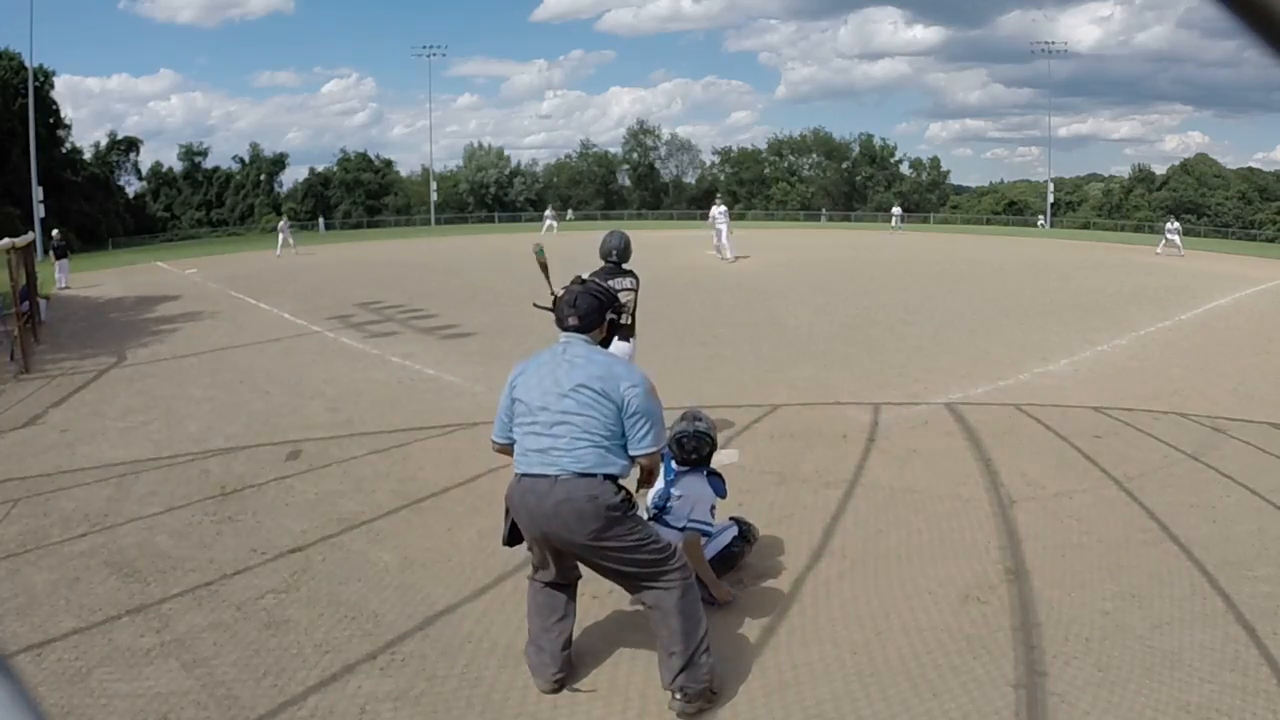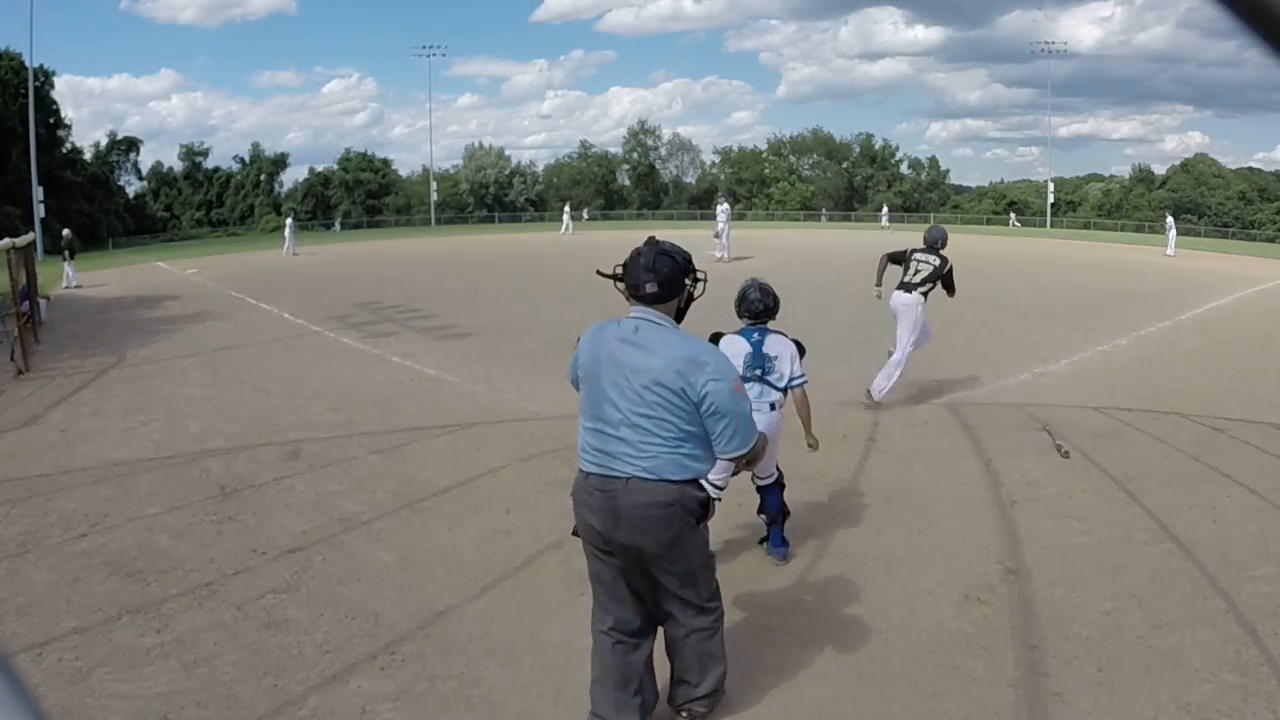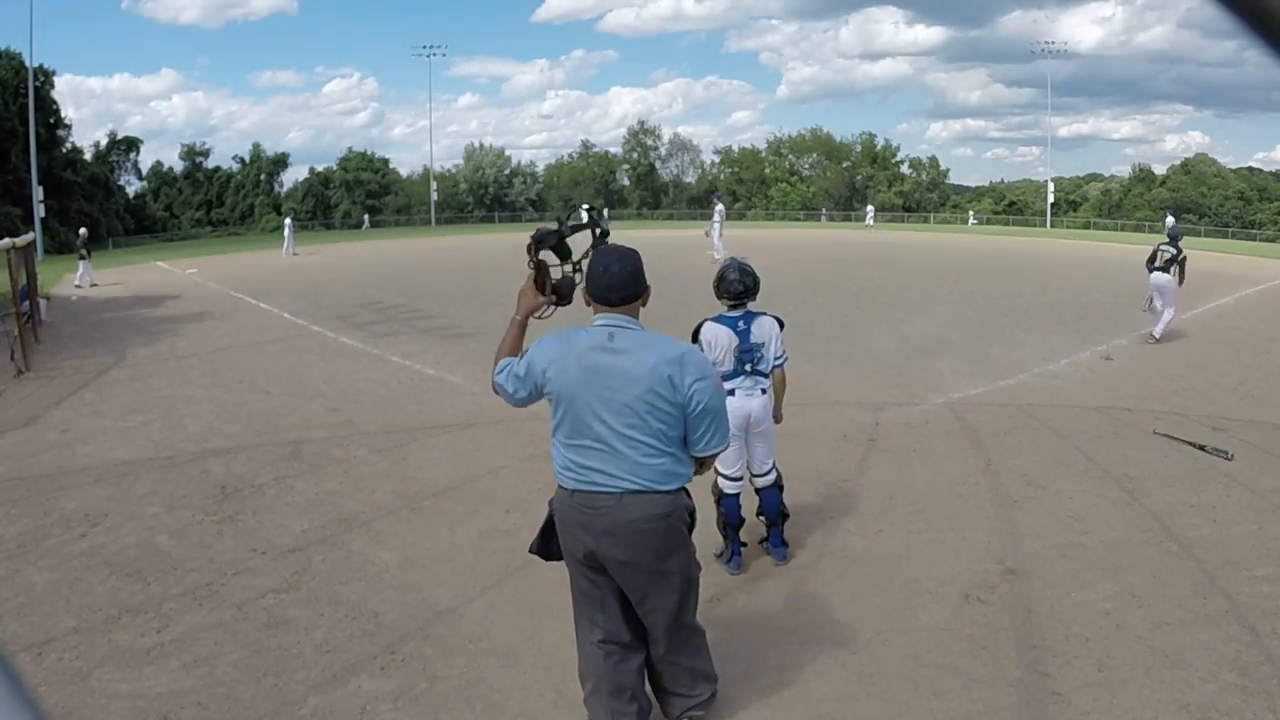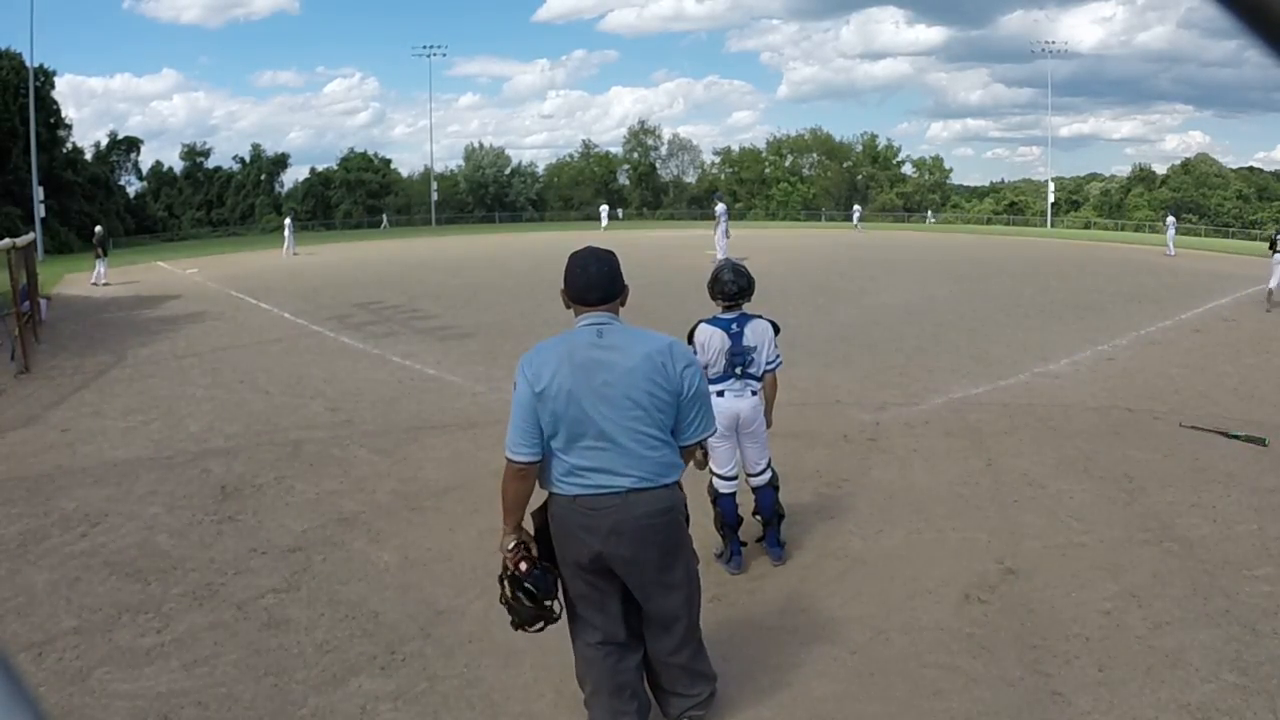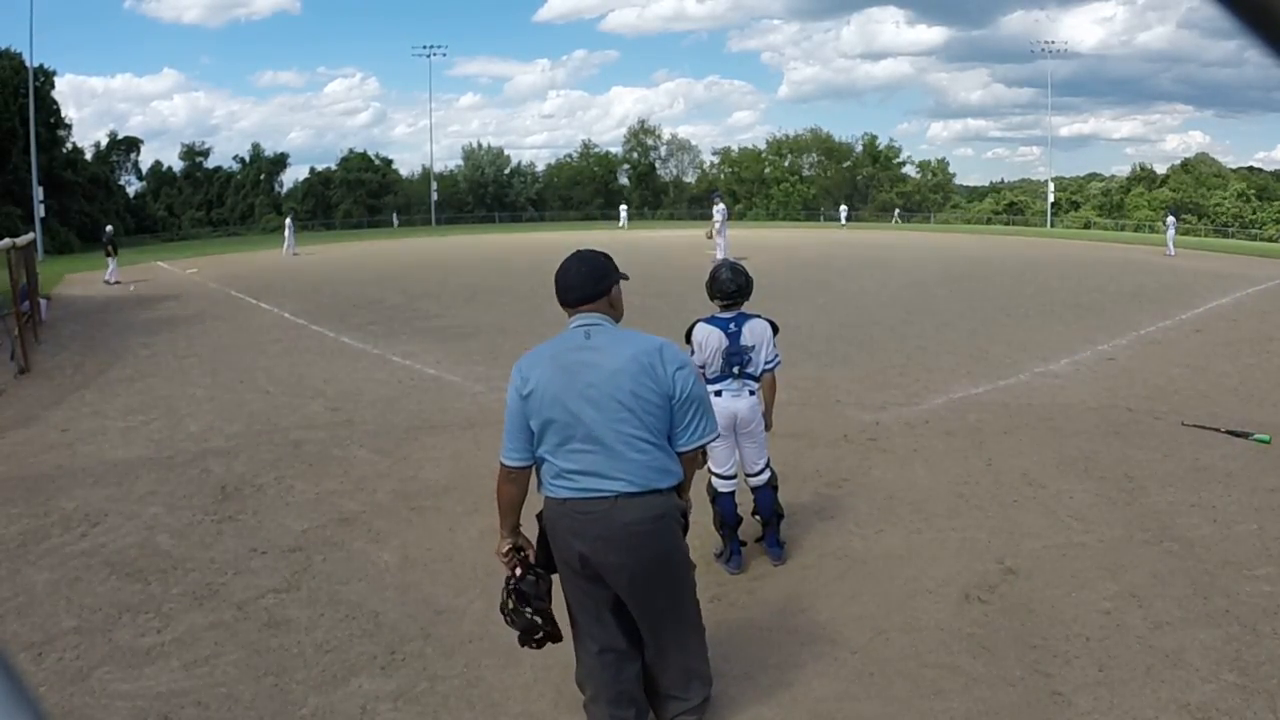
dt=1s
person 1, frame 1
left shoulder: (523, 371)
right shoulder: (625, 375)
left elbow: (500, 443)
right elbow: (649, 456)
right wrist: (648, 478)
left hip: (526, 499)
right hip: (588, 502)
left knee: (550, 576)
right knee: (669, 576)
left ankle: (548, 668)
person 1, frame 2
left shoulder: (593, 339)
right shoulder: (703, 359)
right elbow: (742, 451)
right wrist: (758, 447)
left hip: (595, 496)
right hip: (663, 504)
left knee: (617, 621)
right knee: (691, 607)
person 1, frame 3
left shoulder: (554, 352)
right shoulder: (682, 359)
left elbow: (504, 380)
right elbow: (708, 451)
left wrist: (521, 313)
right wrist: (687, 464)
left hip: (578, 512)
right hip: (653, 514)
left knee: (602, 629)
right knee: (669, 616)
person 1, frame 4
left shoulder: (537, 363)
right shoulder: (670, 353)
left elbow: (522, 463)
right elbow: (689, 442)
left wrist: (512, 529)
left hip: (575, 516)
right hip: (652, 510)
left knee: (598, 627)
right knee: (669, 613)
person 1, frame 5
left shoulder: (530, 367)
right shoulder: (662, 355)
left elbow: (514, 467)
right elbow: (690, 449)
left wrist: (509, 532)
right wrist: (679, 494)
left hip: (569, 521)
right hip: (646, 515)
left knee: (598, 632)
right knee: (667, 617)
person 2, frame 1
left shoulder: (663, 465)
right shoulder: (703, 488)
right elbow: (690, 545)
right wrist: (714, 586)
right knee: (746, 532)
right ankle: (702, 584)
person 2, frame 2
left shoulder: (727, 342)
right shoulder: (786, 345)
right elbow: (798, 394)
right wrist: (808, 433)
right hip: (769, 419)
left knee: (712, 482)
right knee: (768, 477)
right ankle: (777, 543)
person 2, frame 3
left shoulder: (710, 330)
right shoulder: (769, 324)
right elbow: (778, 373)
right wrist: (778, 407)
left hip: (726, 406)
right hip: (760, 403)
left knee: (729, 480)
right knee: (766, 474)
left ankle: (733, 552)
right ankle: (777, 543)
person 2, frame 4
left shoulder: (704, 331)
right shoulder: (763, 327)
right elbow: (769, 377)
right wrist: (768, 412)
left hip: (717, 407)
right hip: (751, 404)
left knee: (724, 479)
right knee: (761, 473)
left ankle: (732, 551)
right ankle: (774, 543)
person 2, frame 5
left shoulder: (702, 330)
right shoulder: (761, 327)
right elbow: (768, 376)
right wrist: (769, 412)
left hip: (715, 406)
right hip: (749, 404)
left knee: (723, 479)
right knee: (760, 473)
left ankle: (732, 551)
right ankle: (773, 543)
